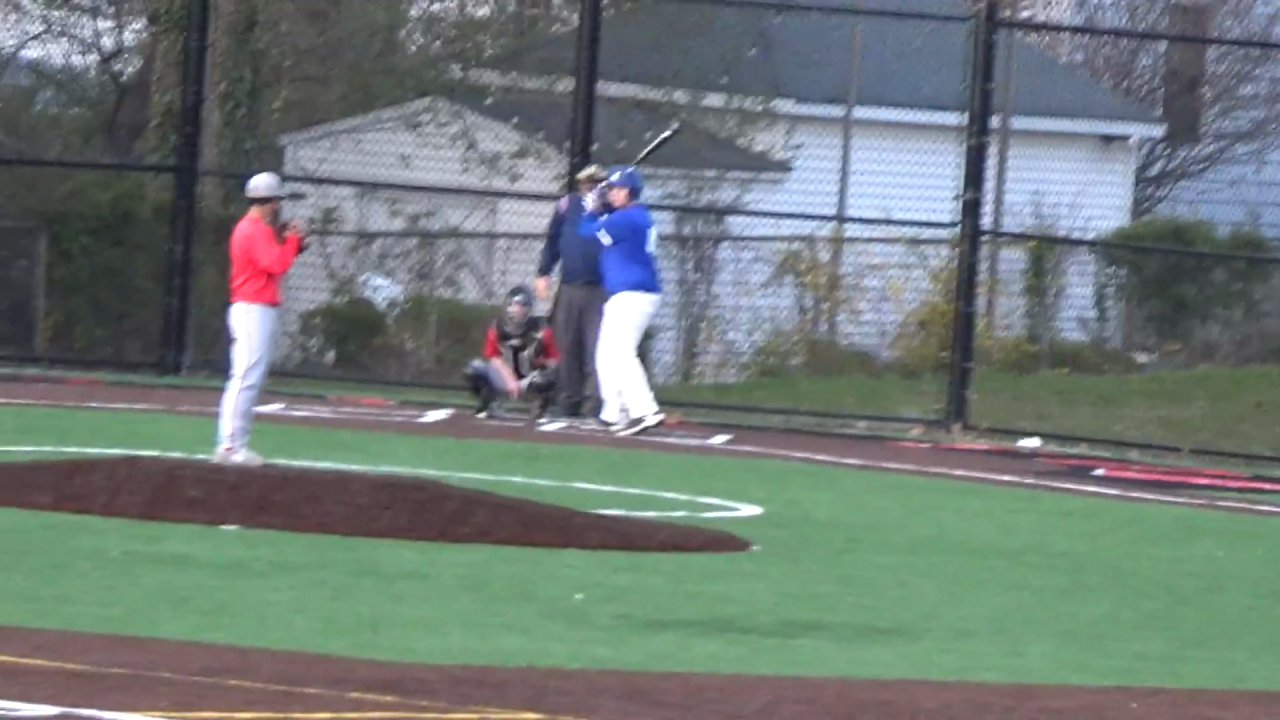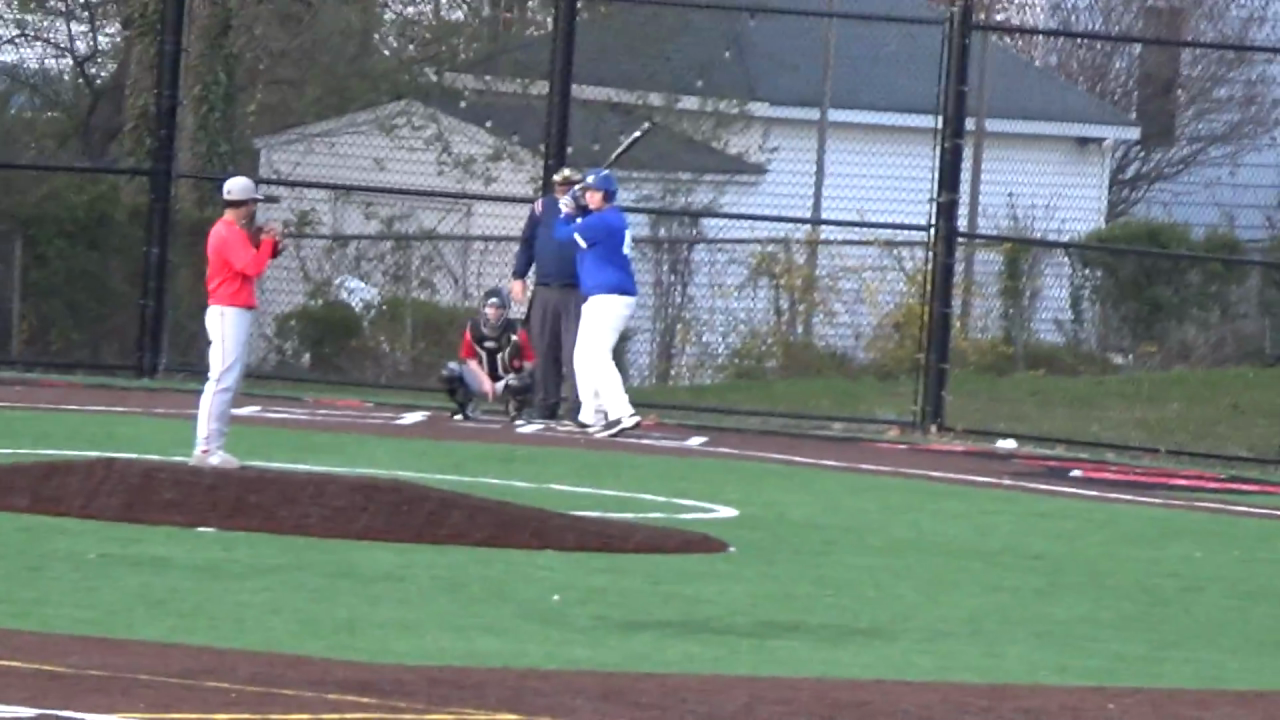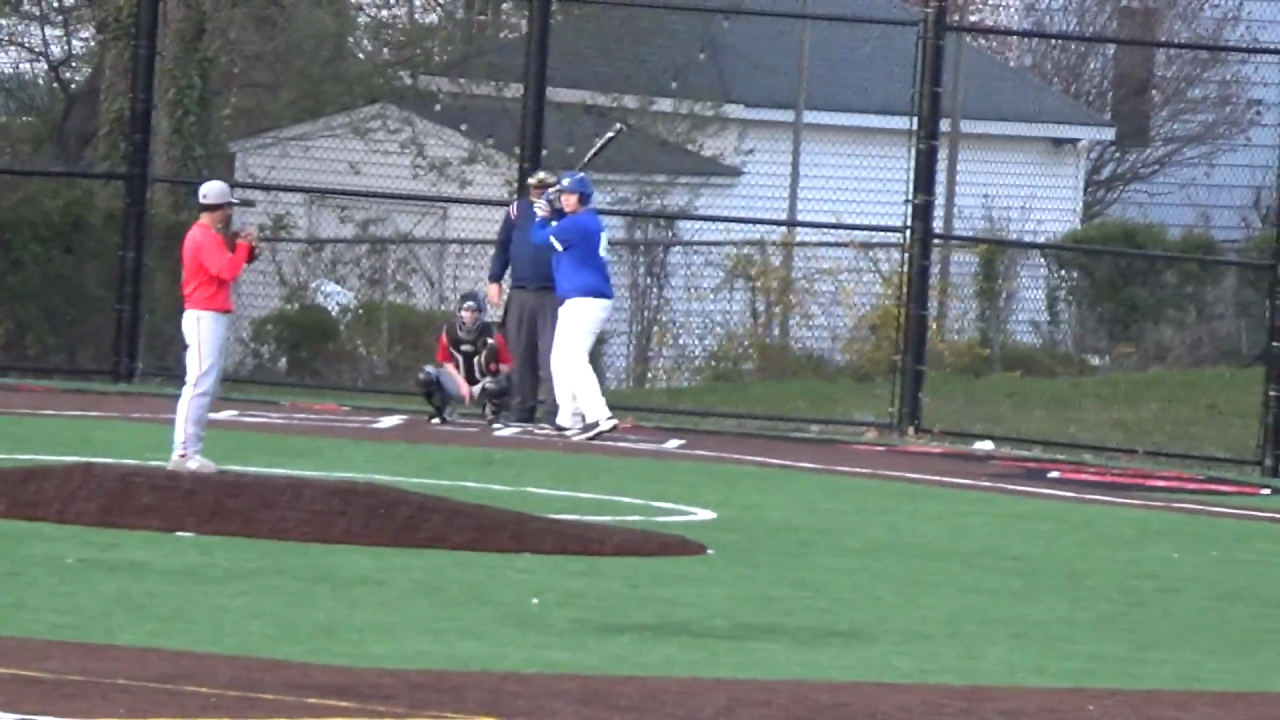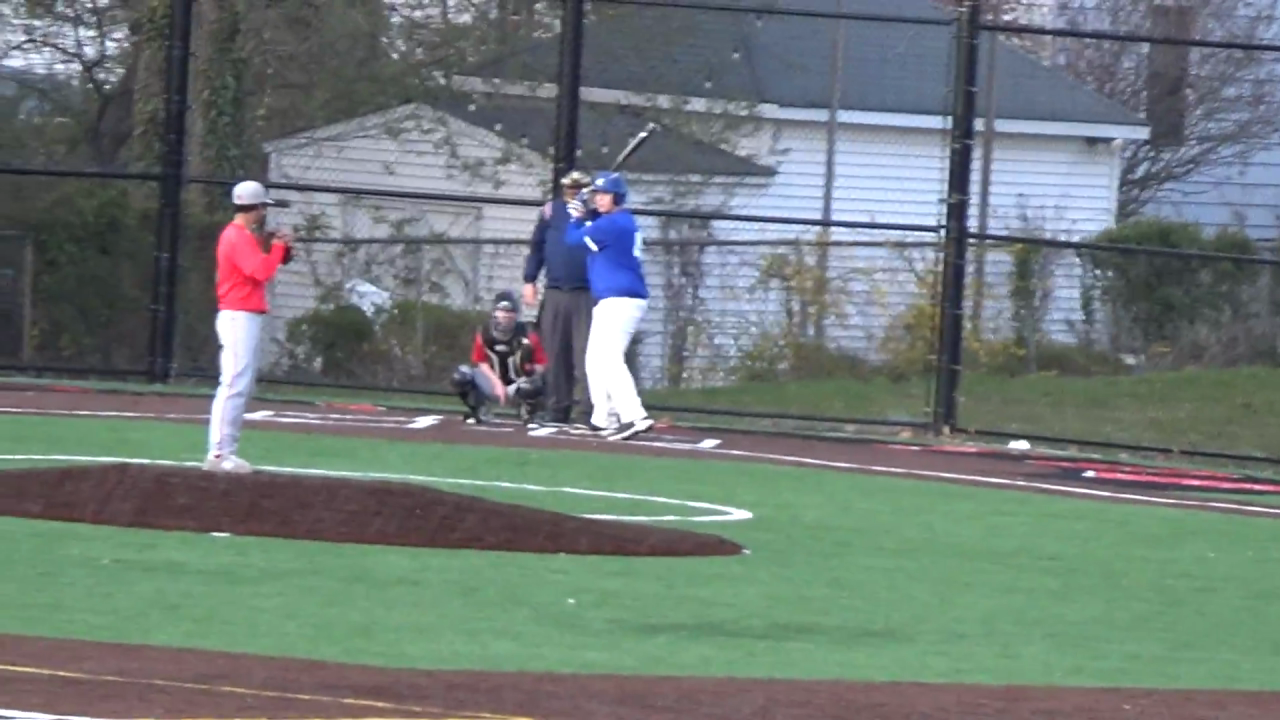
dt=0.1s
person 1, frame 1
left shoulder: (251, 227)
right shoulder: (256, 229)
left elbow: (271, 260)
right elbow: (278, 264)
left wrist: (289, 241)
right wrist: (292, 239)
left hip: (255, 310)
right hip: (254, 309)
left knee: (250, 378)
right knee: (246, 378)
left ankle: (234, 444)
right ankle: (229, 446)
person 1, frame 2
left shoulder: (227, 230)
right shoulder: (230, 232)
left elbow: (245, 264)
right elbow: (252, 267)
left wrist: (265, 245)
right wrist: (267, 241)
left hip: (232, 313)
right hip: (229, 313)
left knee: (228, 381)
right knee: (222, 380)
left ankle: (212, 446)
right ankle: (205, 448)
person 1, frame 3
left shoulder: (204, 234)
right shoulder: (205, 236)
left elbow: (223, 267)
right elbow: (228, 271)
left wrist: (242, 250)
right wrist: (243, 245)
left hip: (208, 317)
right hip: (205, 317)
left knee: (205, 386)
right knee: (199, 385)
left ankle: (189, 450)
right ankle: (183, 453)
person 1, frame 4
left shoulder: (238, 236)
right shoulder: (240, 237)
left elbow: (256, 269)
right elbow: (262, 271)
left wrist: (277, 250)
right wrist: (278, 247)
left hip: (243, 318)
right hip: (240, 317)
left knee: (237, 385)
right knee: (234, 385)
left ankle: (223, 451)
right ankle: (220, 453)
person 2, frame 1
left shoulder: (626, 217)
right shoulder: (634, 216)
left elbow: (589, 232)
left wrist: (591, 211)
right wrist: (596, 209)
left hip: (633, 295)
right hip: (626, 295)
left knee: (620, 354)
right knee: (606, 354)
left ankle: (645, 411)
right ankle: (613, 413)
person 2, frame 2
left shoulder: (601, 220)
right shoulder: (612, 218)
left elbow: (563, 234)
left wrist: (567, 213)
right wrist: (572, 212)
left hip: (609, 297)
right hip: (600, 298)
left knee: (597, 356)
right knee: (583, 356)
left ankle: (622, 414)
right ankle: (590, 415)
person 2, frame 3
left shoulder: (577, 222)
right shoulder: (587, 221)
left elbow: (539, 237)
left wrist: (542, 217)
right wrist: (547, 216)
left hip: (586, 300)
right hip: (577, 301)
left knee: (574, 359)
right knee: (560, 360)
left ankle: (600, 416)
right ankle: (568, 418)
person 2, frame 4
left shoulder: (619, 220)
right shoulder: (600, 220)
left elbow: (573, 239)
left wrist: (577, 218)
right wrist: (581, 216)
left hip: (621, 301)
right hip: (605, 300)
left knee: (612, 360)
right knee: (595, 360)
left ankle: (634, 418)
right ankle: (601, 419)
person 3, frame 1
right shoulder: (568, 204)
right elbow: (552, 240)
right wrist: (543, 274)
left hip: (600, 290)
right hip: (570, 288)
left knee: (599, 349)
right knee: (569, 349)
left ankle: (600, 406)
right ankle: (569, 405)
person 3, frame 2
right shoulder: (542, 206)
right elbow: (527, 242)
right wrist: (518, 276)
left hip: (576, 292)
right hip: (544, 290)
left knee: (575, 352)
right knee: (544, 351)
right ankle: (544, 408)
person 3, frame 3
right shoulder: (518, 209)
right elbow: (502, 246)
right wrist: (494, 279)
left hip: (552, 295)
right hip: (520, 293)
left knee: (552, 355)
right knee: (521, 355)
right ankle: (522, 411)
person 3, frame 4
right shoulder: (554, 209)
right elbow: (538, 246)
right wrist: (530, 280)
left hip: (586, 296)
right hip: (557, 294)
left knee: (587, 354)
right knee: (556, 354)
left ankle: (592, 409)
right ankle: (558, 408)
